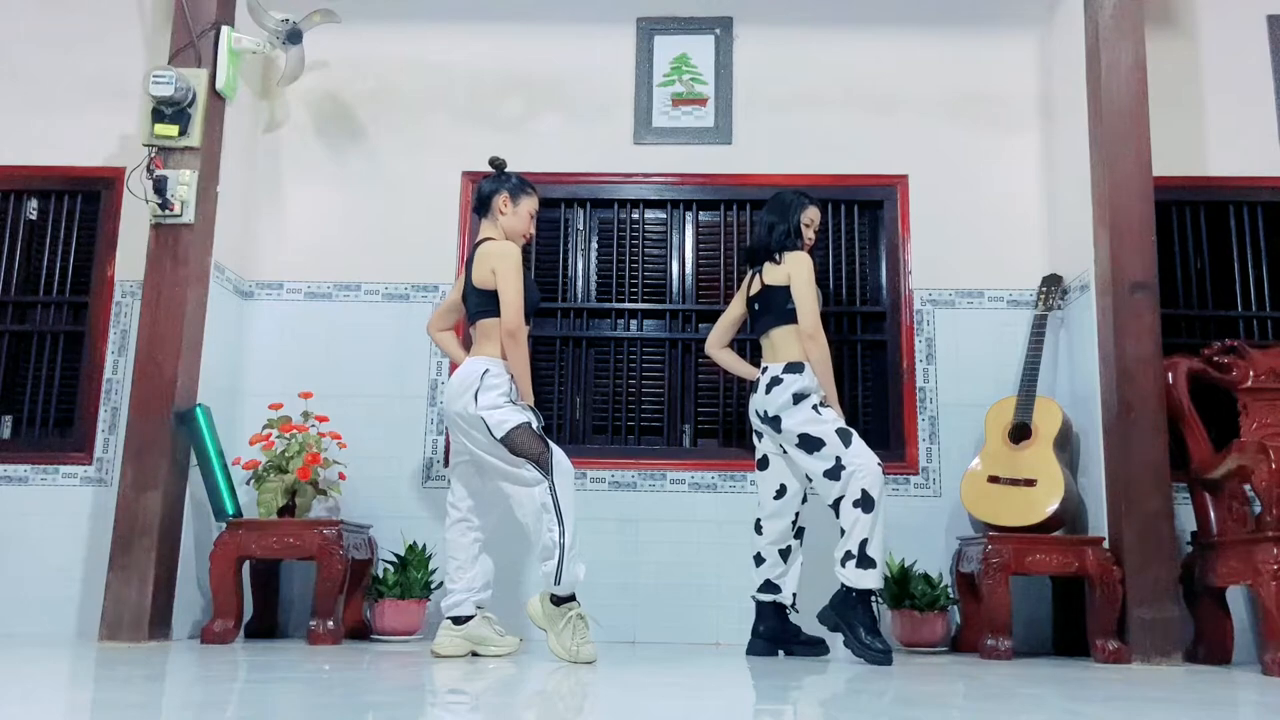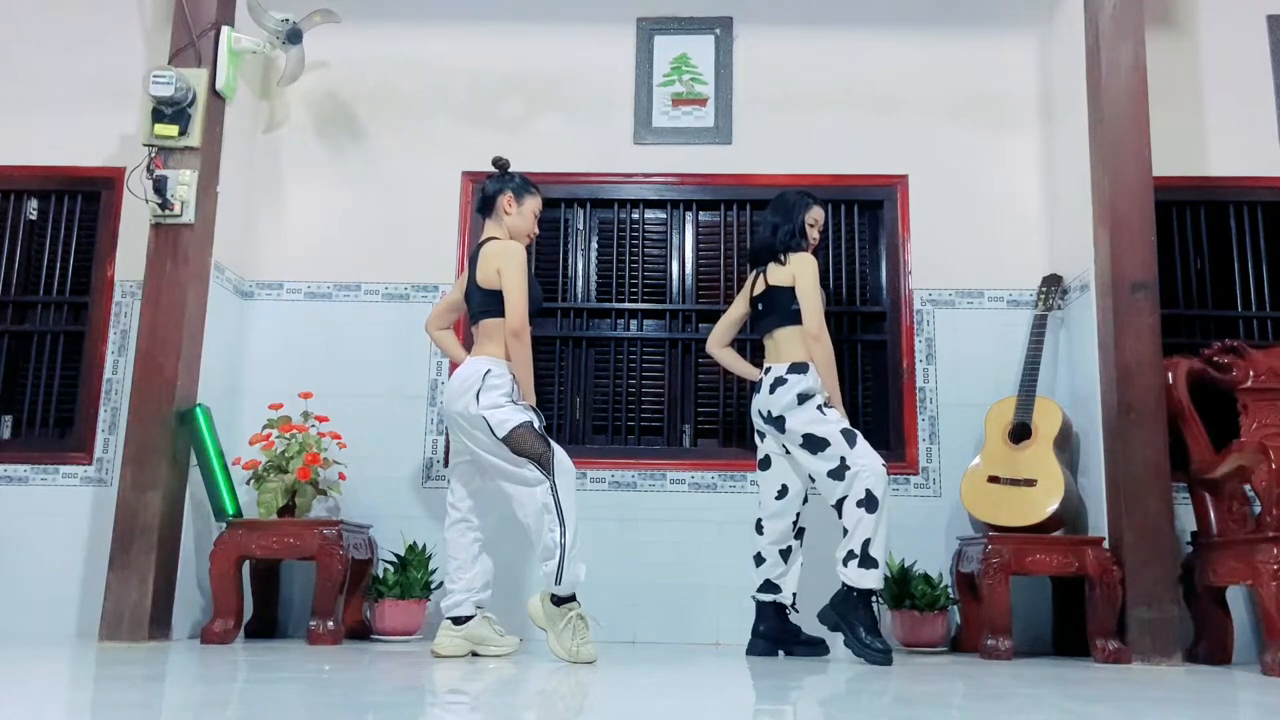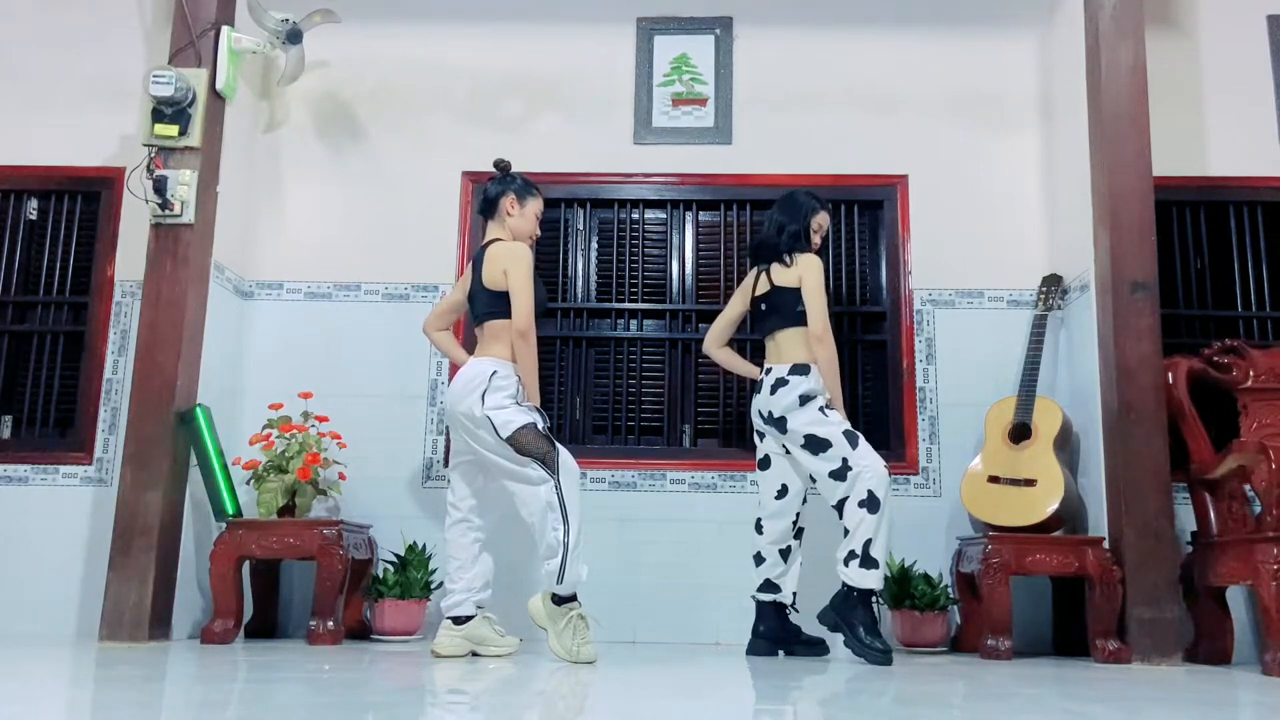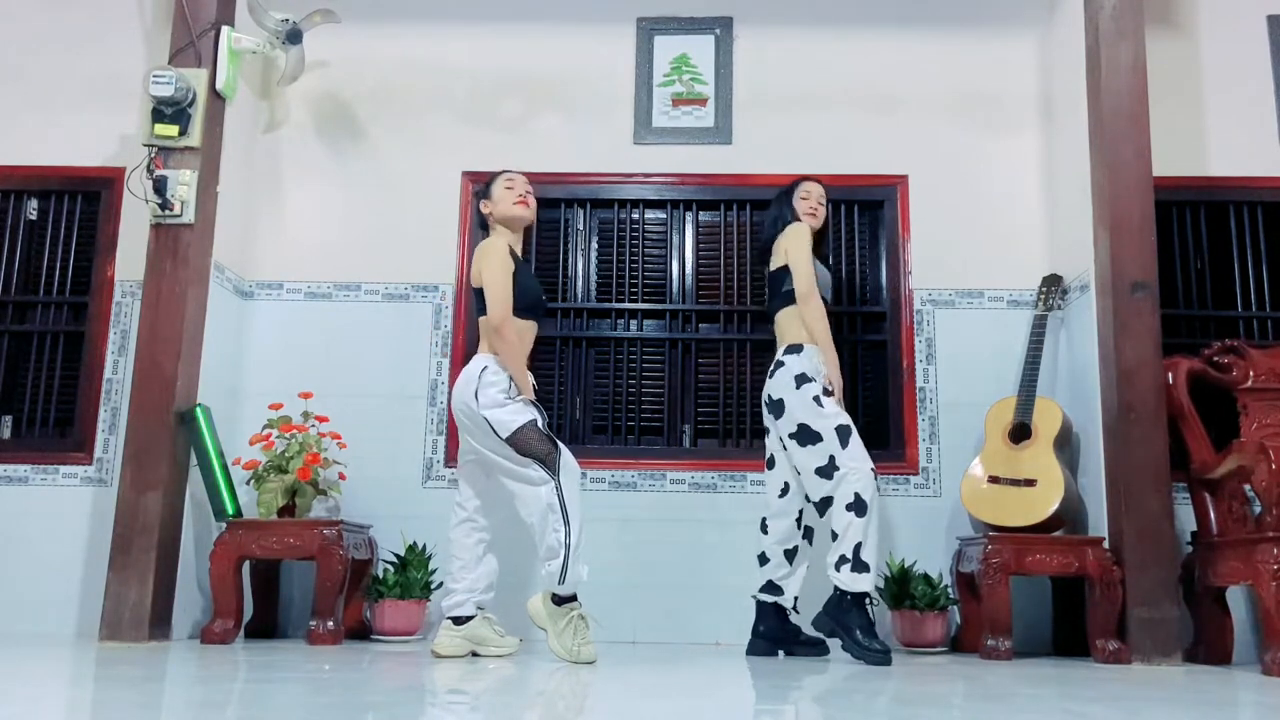
dt=1s
person 1, frame 1
left shoulder: (474, 260)
right shoulder: (503, 251)
left elbow: (438, 325)
right elbow: (513, 328)
right wrist: (528, 399)
left hip: (468, 390)
right hip: (489, 389)
left knee: (465, 506)
right knee: (552, 475)
left ankle: (462, 620)
right ankle: (560, 598)
person 1, frame 2
left shoulder: (476, 259)
right shoulder: (508, 250)
left elbow: (437, 323)
right elbow: (517, 328)
right wrist: (530, 399)
left hip: (468, 389)
right hip: (490, 389)
left knee: (464, 505)
right knee: (552, 473)
left ankle: (462, 620)
right ankle: (560, 598)
person 1, frame 3
left shoulder: (477, 262)
right shoulder: (513, 251)
left elbow: (435, 325)
right elbow: (522, 328)
right wrist: (533, 399)
left hip: (470, 389)
right hip: (493, 390)
left knee: (464, 505)
right knee: (556, 475)
left ankle: (462, 620)
right ankle: (561, 598)
person 1, frame 4
left shoulder: (512, 257)
right shoulder: (494, 247)
right elbow: (500, 323)
left wrist: (519, 386)
right wrist: (526, 388)
left hip: (485, 388)
right hip: (492, 387)
left knee: (471, 505)
right knee: (557, 474)
left ankle: (462, 620)
right ankle: (561, 597)
person 2, frame 1
left shoulder: (753, 277)
right shoulder: (797, 260)
left elbow: (715, 345)
right elbow: (811, 332)
right wrist: (834, 401)
left hip: (765, 397)
right hip: (793, 390)
left knee: (780, 508)
right knee: (863, 471)
left ankle: (771, 621)
right ankle: (853, 599)
person 2, frame 2
left shoulder: (756, 277)
right shoulder: (802, 262)
left elbow: (716, 343)
right elbow: (816, 334)
right wrist: (838, 402)
left hip: (767, 397)
right hip: (797, 390)
left knee: (780, 508)
right knee: (867, 472)
left ankle: (770, 620)
right ankle: (853, 598)
person 2, frame 3
left shoulder: (755, 276)
right shoulder: (806, 263)
left elbow: (713, 343)
right elbow: (820, 335)
right wrist: (839, 404)
left hip: (768, 398)
right hip: (798, 392)
left knee: (780, 508)
right knee: (869, 474)
left ankle: (771, 621)
right ankle: (853, 599)
person 2, frame 4
left shoulder: (790, 248)
right shoulder: (794, 233)
right elbow: (809, 299)
right wrist: (834, 368)
left hip: (782, 377)
right hip: (804, 371)
left knee: (787, 503)
right knee: (854, 475)
left ankle: (771, 620)
right ankle: (848, 601)
